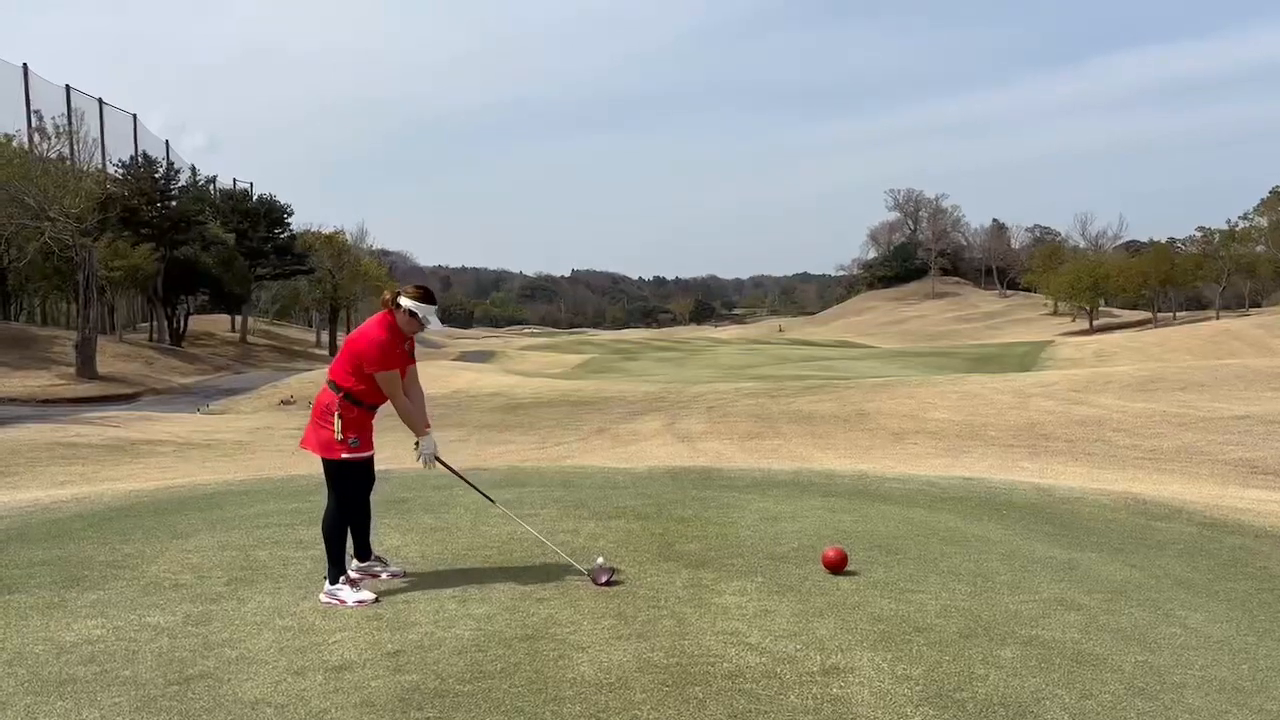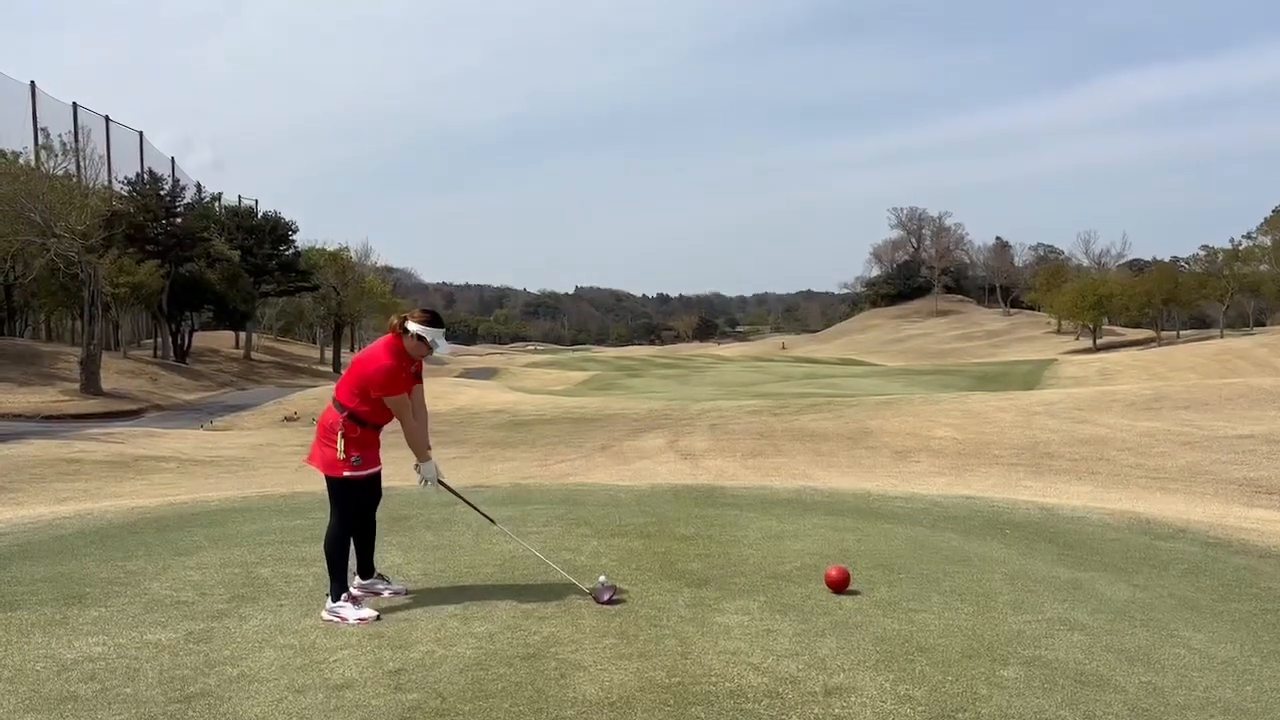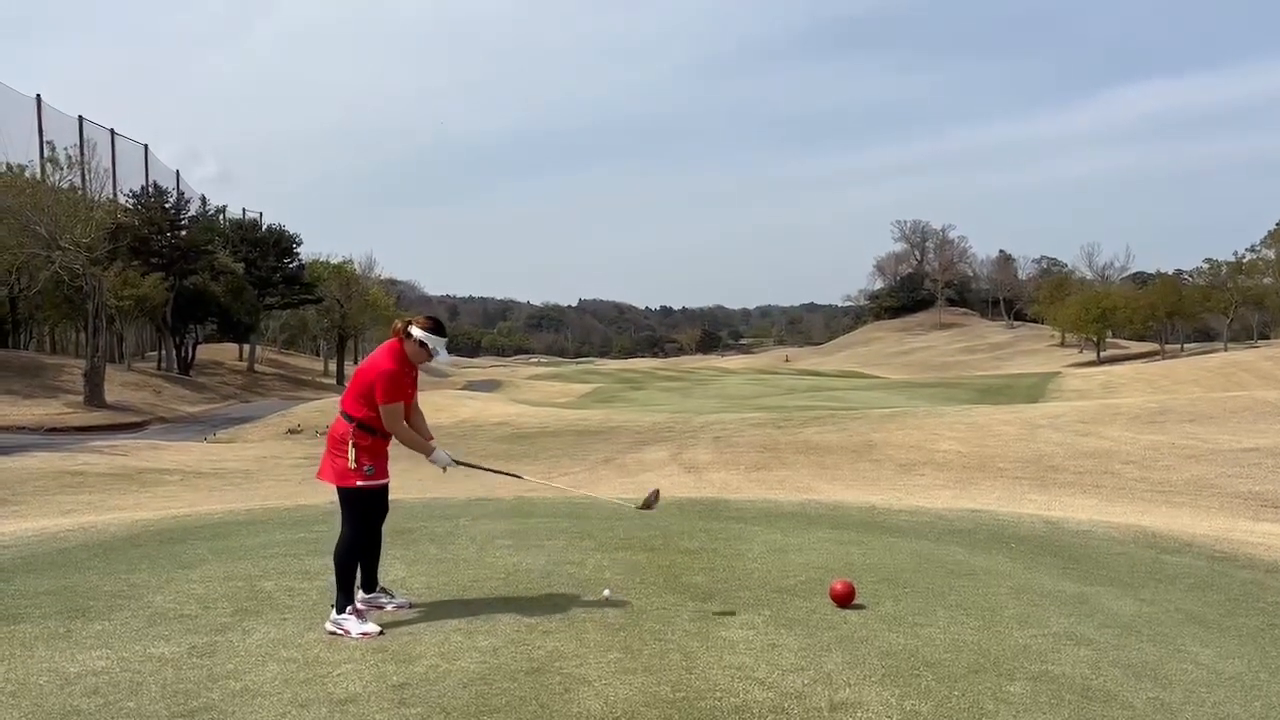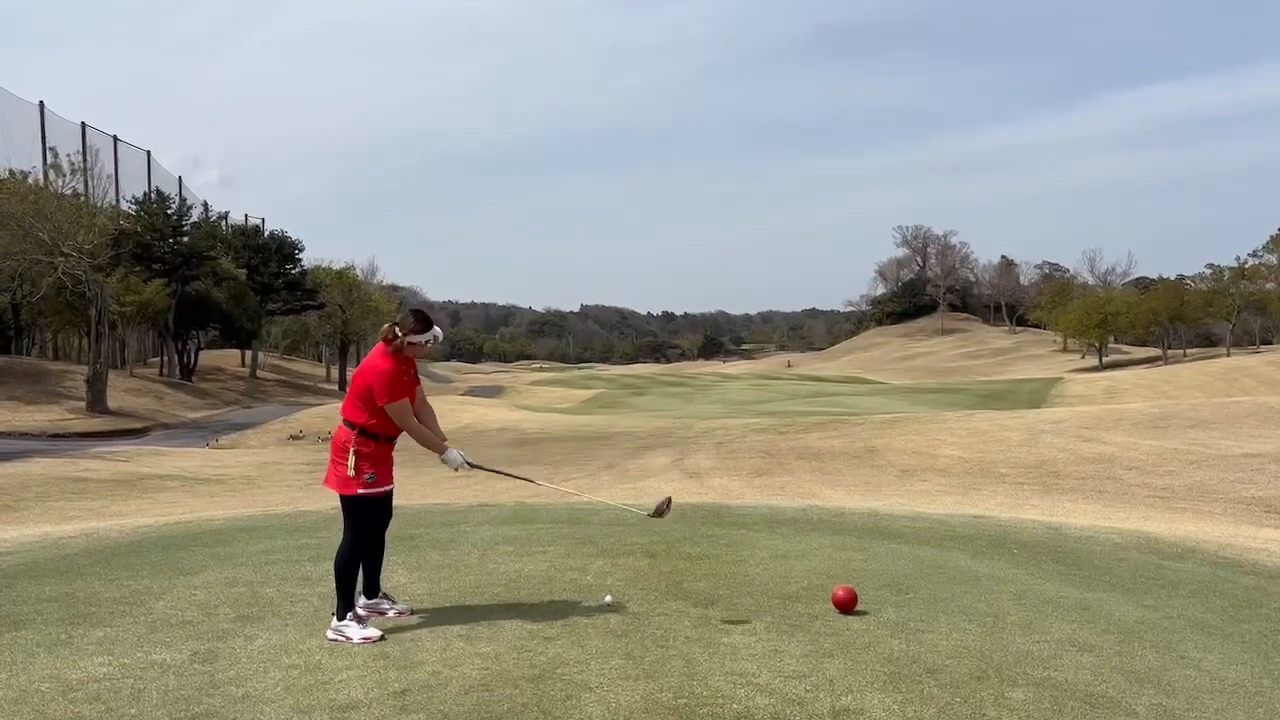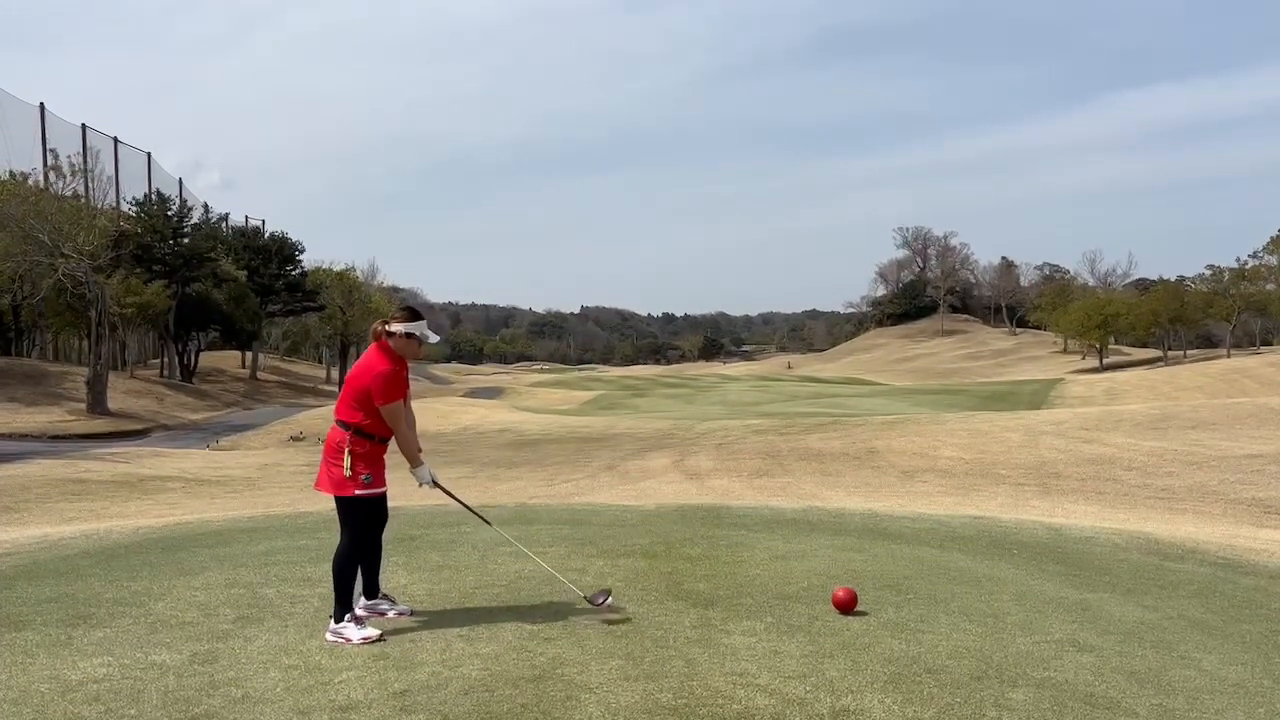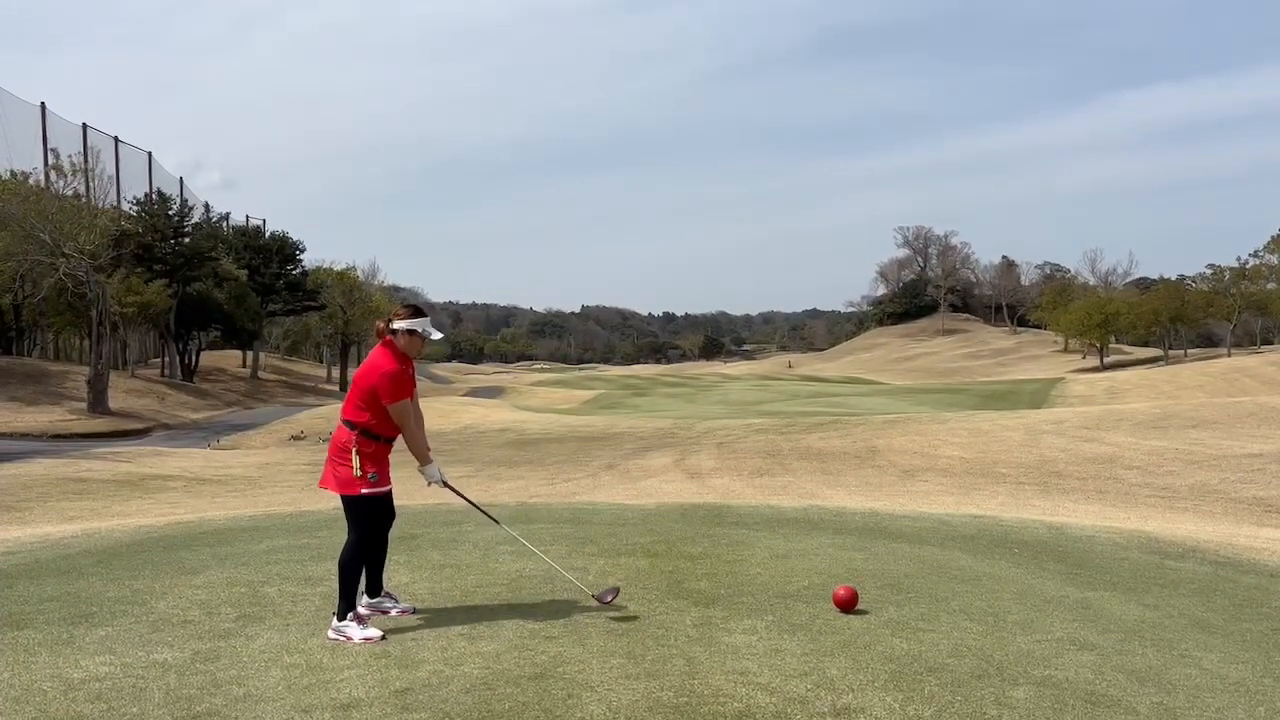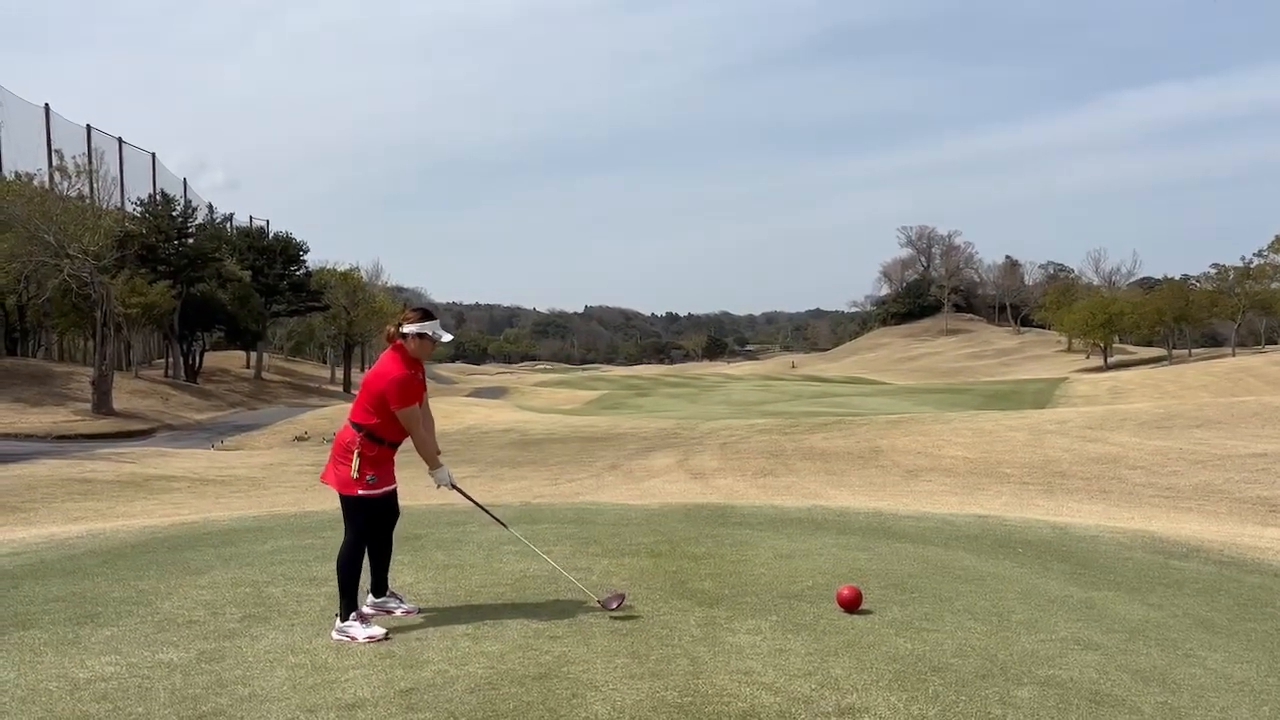
dt=0.7s
person 1, frame 1
left shoulder: (402, 334)
right shoulder: (377, 339)
left elbow: (412, 387)
right elbow: (397, 398)
left wrist: (426, 432)
right wrist: (423, 436)
left hip: (356, 417)
right hip: (338, 418)
left knee: (361, 489)
right knee: (342, 497)
left ankle: (363, 560)
right ankle: (335, 582)
person 1, frame 2
left shoulder: (409, 355)
right shoulder: (385, 363)
left elbow: (419, 409)
right elbow: (407, 420)
left wrist: (426, 455)
right wrist: (425, 462)
left hip: (364, 434)
right hip: (343, 435)
left knee: (367, 505)
right knee: (344, 514)
left ankle: (366, 577)
right ankle: (337, 599)
person 1, frame 3
left shoulder: (407, 361)
right shoulder: (387, 368)
left elbow: (412, 410)
right elbow: (395, 426)
left wrist: (433, 445)
right wrist: (430, 453)
left hip: (370, 445)
right hip: (353, 446)
left knee: (375, 518)
right knee: (355, 526)
left ankle: (369, 591)
right ankle: (342, 612)
person 1, frame 4
left shoulder: (403, 359)
right shoulder: (384, 370)
left elbow: (422, 406)
right elbow: (408, 424)
left wrist: (444, 443)
right wrist: (444, 451)
left hip: (376, 450)
right hip: (358, 452)
left knee: (378, 524)
right knee: (357, 533)
left ankle: (371, 597)
right ankle: (342, 618)
person 1, frame 5
left shoulder: (394, 359)
right shoulder: (381, 371)
left elbow: (406, 413)
right elbow: (400, 428)
left wrist: (418, 457)
right wrist: (417, 466)
left hip: (366, 452)
right hip: (351, 455)
left knee: (375, 524)
right knee: (354, 534)
left ankle: (371, 598)
right ankle: (341, 620)
person 1, frame 6
left shoulder: (401, 359)
right shoulder: (387, 370)
left elbow: (415, 412)
right elbow: (407, 426)
left wrist: (427, 457)
right wrist: (427, 464)
left hip: (371, 452)
right hip: (356, 455)
left knee: (382, 522)
right knee: (361, 531)
left ankle: (373, 596)
right ankle: (343, 619)
person 1, frame 7
left shoulder: (412, 362)
right shoulder: (397, 375)
left elbow: (425, 415)
right elbow: (416, 430)
left wrist: (437, 459)
right wrist: (436, 468)
left hip: (378, 455)
right hip: (359, 457)
left knee: (385, 522)
right knee: (359, 533)
left ankle: (379, 596)
right ankle: (346, 619)
